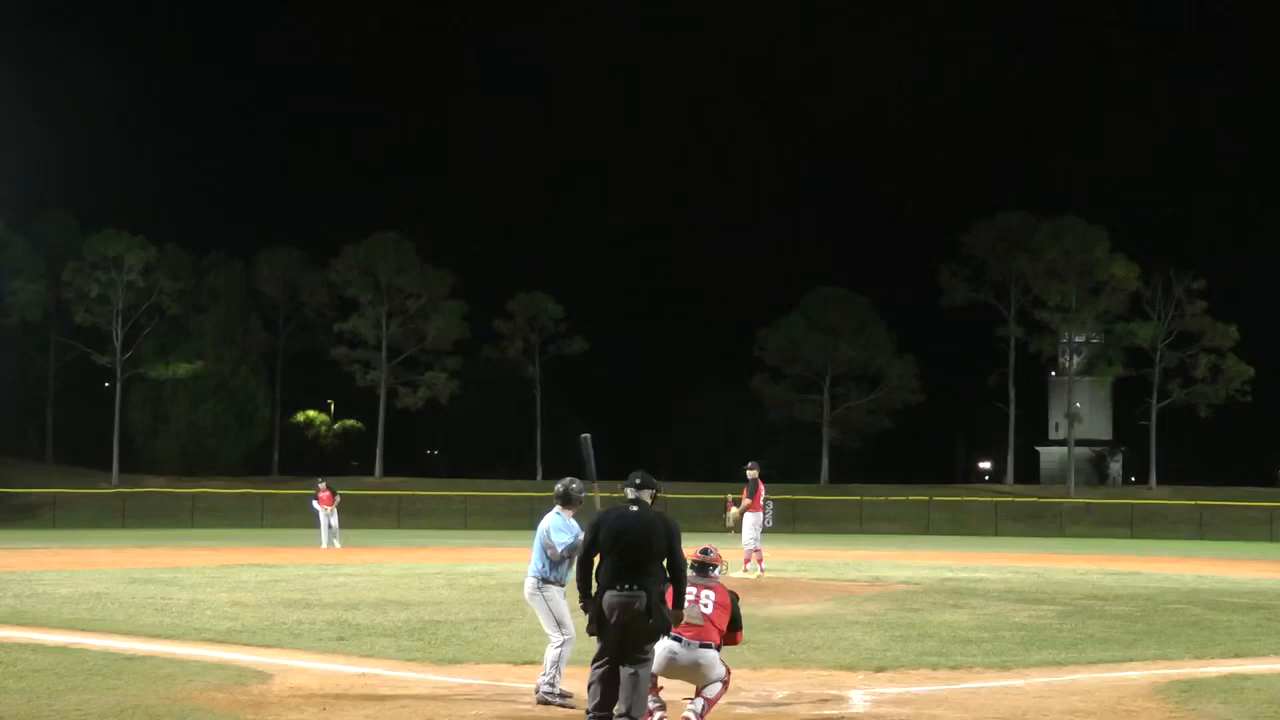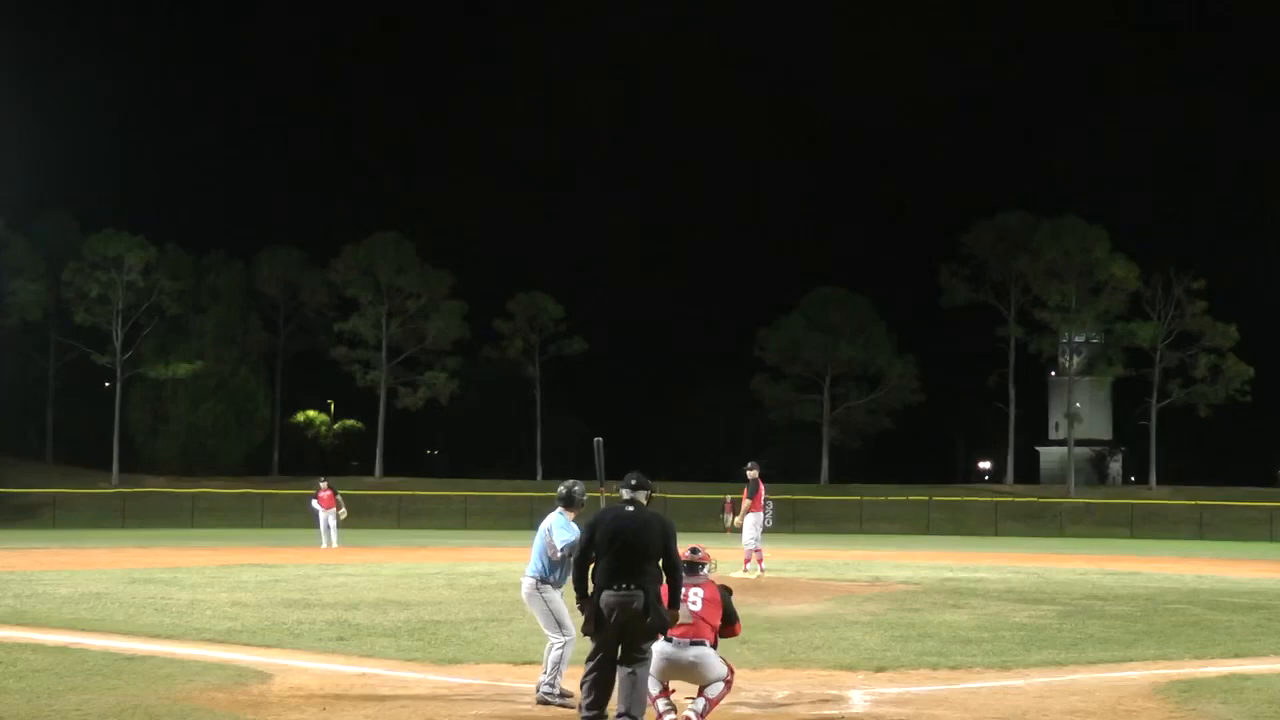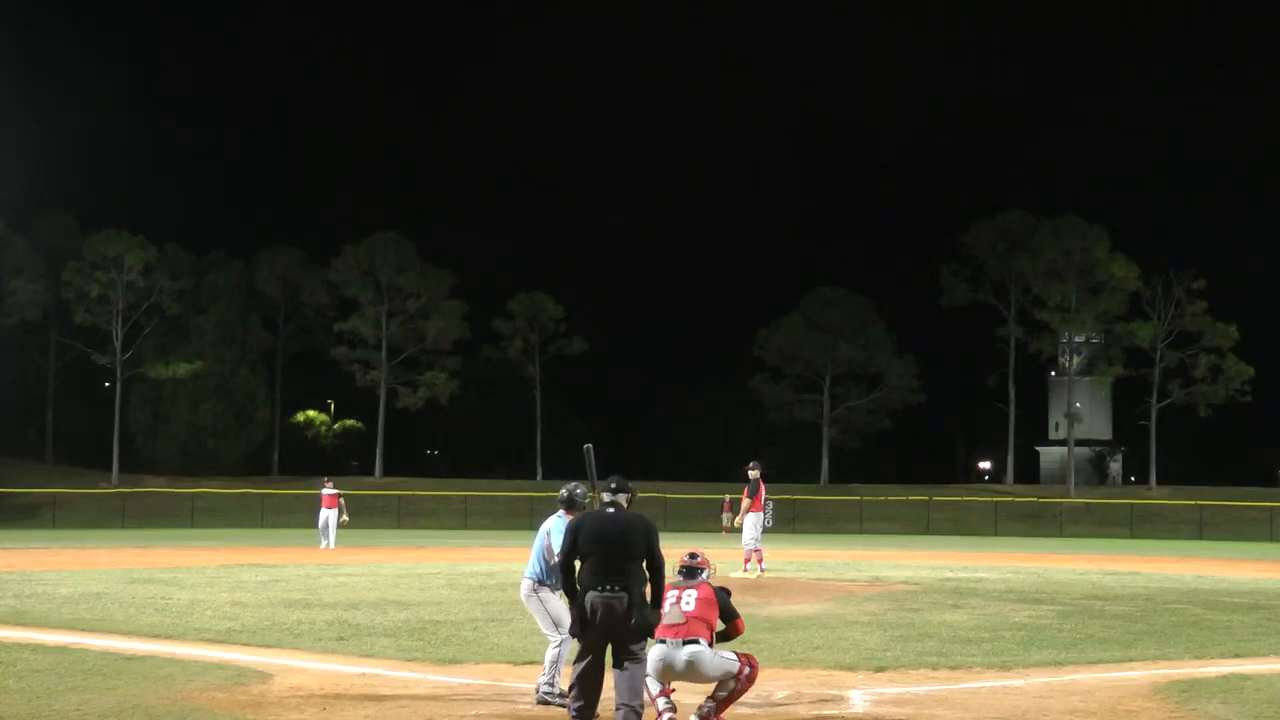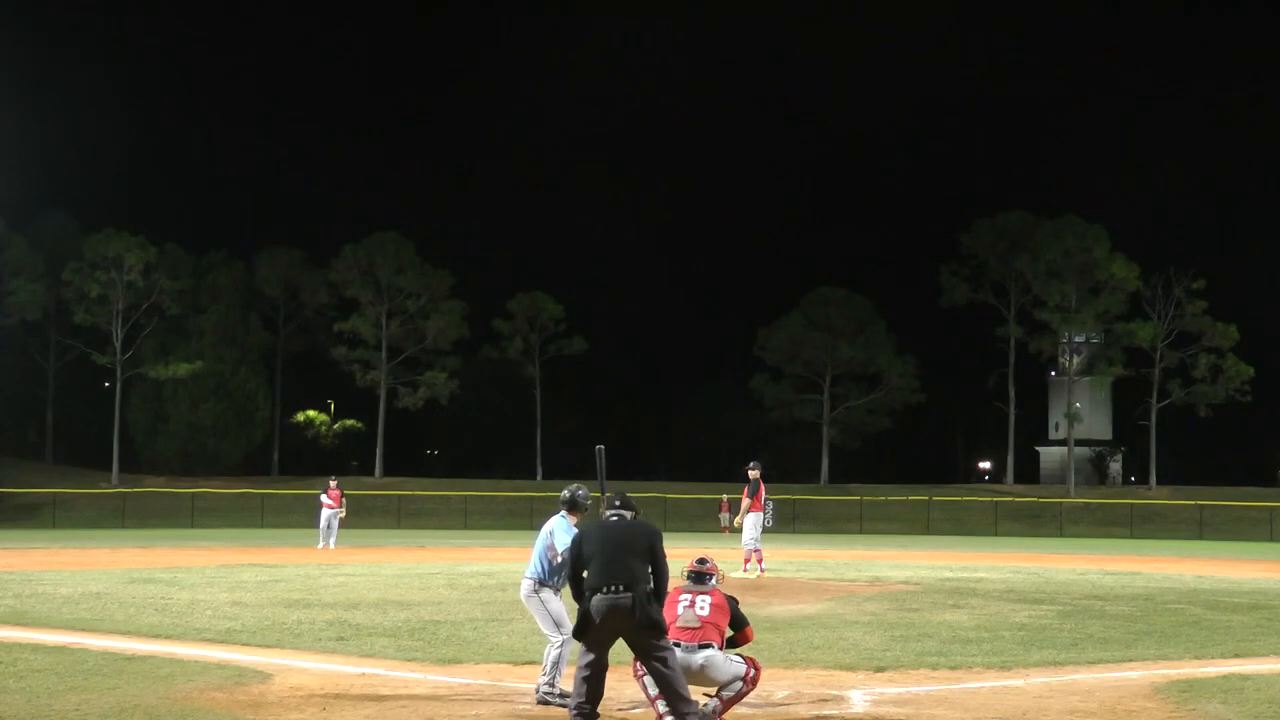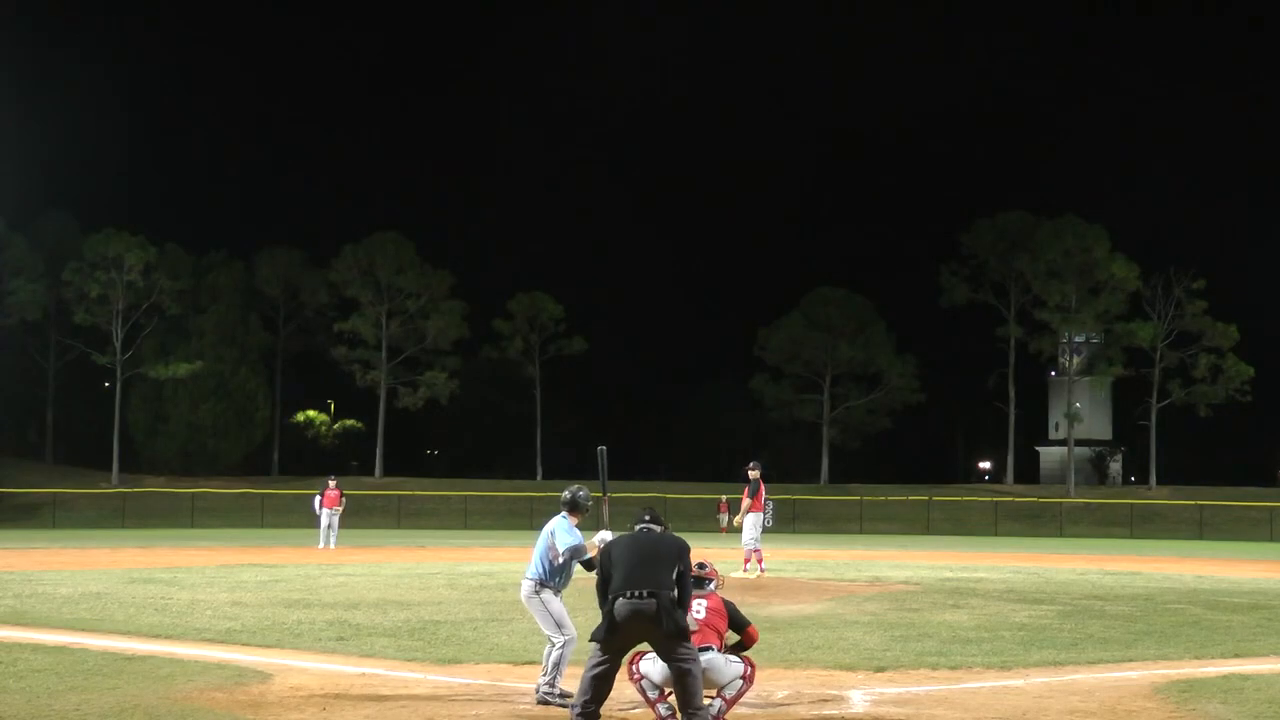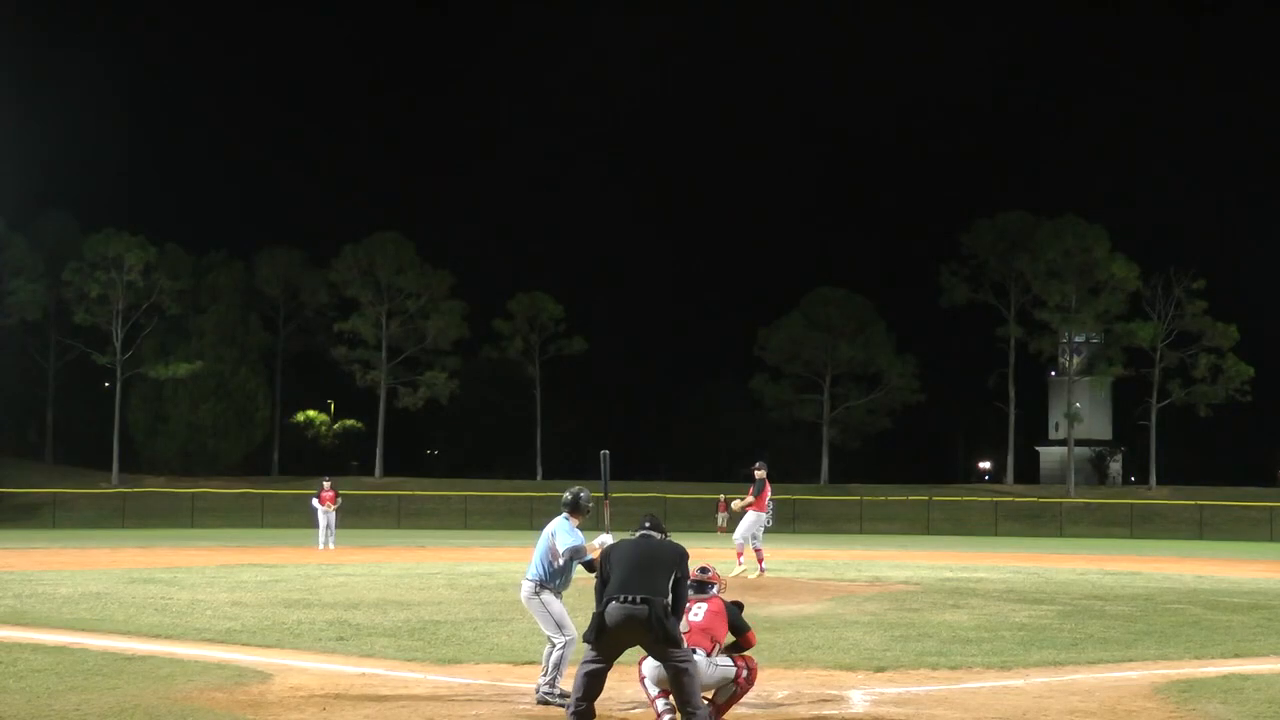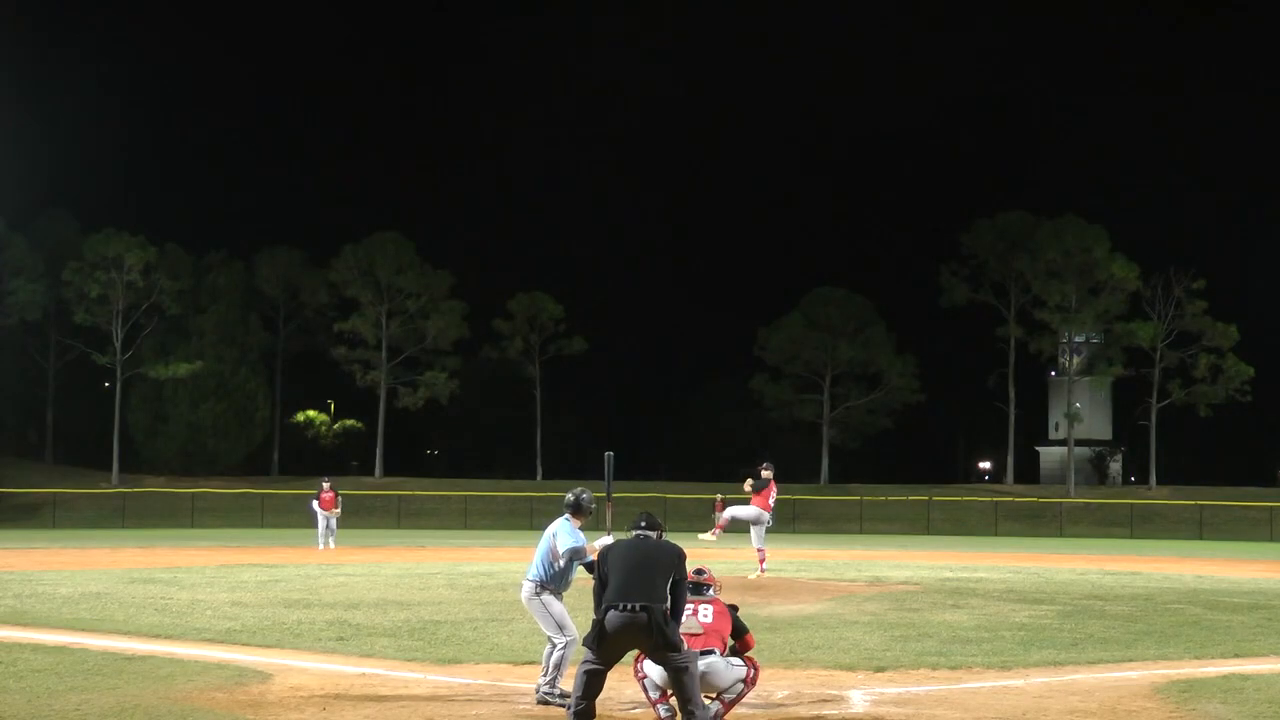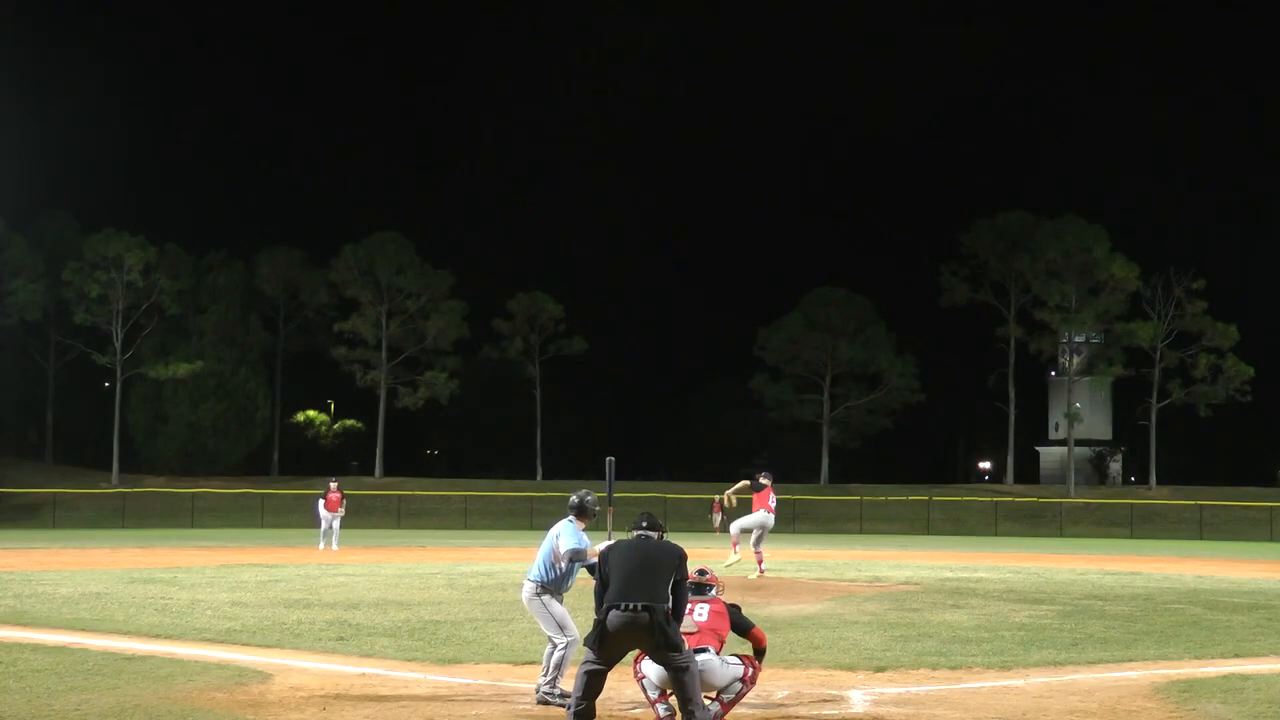
dt=0.4s
person 1, frame 1
left shoulder: (603, 518)
right shoulder: (665, 524)
left elbow: (585, 560)
right elbow: (678, 567)
left wrist: (585, 597)
right wrist: (678, 606)
left hip: (609, 599)
right hip: (646, 601)
left knee: (605, 660)
right knee: (637, 663)
person 1, frame 2
left shoulder: (599, 519)
right shoulder: (661, 524)
left elbow: (581, 561)
right elbow: (673, 568)
left wrist: (582, 597)
right wrist: (673, 606)
left hip: (606, 599)
right hip: (643, 601)
left knee: (599, 661)
right knee: (636, 662)
person 1, frame 3
left shoulder: (579, 523)
right shoulder: (643, 524)
left elbow: (565, 564)
right elbow: (657, 567)
left wrist: (574, 599)
right wrist: (655, 605)
left hip: (592, 600)
right hip: (630, 601)
left knee: (587, 660)
right knee: (631, 661)
person 1, frame 4
left shoulder: (584, 535)
right shoulder: (648, 531)
left elbow: (573, 575)
right elbow: (661, 572)
left wrist: (585, 605)
right wrist: (657, 606)
left hip: (599, 603)
right hip: (637, 603)
left knee: (590, 662)
right knee: (662, 660)
person 1, frame 5
left shoulder: (612, 546)
right shoulder: (677, 544)
left elbow: (602, 587)
right elbow: (685, 587)
left wrist: (610, 616)
right wrist: (679, 619)
left hip: (621, 608)
right hip: (660, 608)
left knee: (600, 663)
right knee: (686, 662)
person 1, frame 6
left shoulder: (612, 550)
right shoulder: (676, 551)
left elbow: (600, 591)
right elbow: (680, 595)
left wrist: (604, 621)
right wrist: (671, 625)
left hip: (614, 612)
right hip: (653, 614)
left knee: (593, 663)
right knee: (682, 664)
person 1, frame 7
left shoulder: (608, 551)
right shoulder: (674, 552)
left elbow: (598, 596)
right elbow: (679, 597)
left wrist: (604, 624)
right wrist: (670, 629)
left hip: (614, 619)
right hip: (653, 620)
left knee: (592, 665)
right knee: (683, 664)
person 1, frame 8
left shoulder: (610, 551)
right shoulder: (675, 552)
left elbow: (599, 596)
right elbow: (680, 598)
left wrist: (605, 624)
right wrist: (672, 629)
left hip: (615, 618)
right hip: (655, 619)
left knee: (593, 665)
right knee: (683, 664)
person 2, frame 1
left shoulder: (570, 522)
right shoulder: (554, 521)
left elbow: (584, 549)
right elbow: (570, 550)
left hip: (554, 586)
right hip: (543, 586)
left knee: (560, 635)
right knee: (565, 636)
left ankle: (546, 684)
right ankle: (547, 691)
person 2, frame 2
left shoulder: (569, 524)
right shoulder: (557, 520)
right elbow: (569, 549)
left hip: (547, 586)
right hip: (540, 586)
left knee: (558, 635)
right knee: (566, 636)
left ankle: (547, 683)
right ankle: (548, 692)
person 2, frame 3
left shoulder: (570, 526)
right shoulder: (557, 523)
left hip: (548, 588)
right hip: (537, 588)
left knee: (561, 634)
right knee: (562, 635)
left ankle: (547, 684)
right ankle: (547, 691)
person 2, frame 4
left shoulder: (569, 528)
right shoulder: (560, 524)
right elbow: (569, 553)
left hip: (546, 588)
right hip: (537, 588)
left knee: (558, 636)
right knee: (563, 636)
left ankle: (546, 684)
right ankle: (547, 691)
person 2, frame 5
left shoulder: (572, 530)
right shoulder: (560, 524)
left elbow: (589, 565)
right elbow: (572, 552)
left wrist: (603, 548)
right wrist: (596, 540)
left hip: (547, 589)
right hip: (538, 589)
left knee: (558, 637)
right knee: (566, 636)
left ankle: (546, 685)
right ankle: (547, 691)
person 2, frame 6
left shoulder: (574, 532)
right shoulder: (561, 525)
left elbow: (591, 566)
right elbow: (572, 553)
left wrist: (605, 551)
right wrist: (597, 543)
left hip: (547, 591)
right hip: (538, 590)
left knee: (558, 637)
right knee: (567, 637)
left ankle: (546, 685)
right ankle: (547, 692)
person 2, frame 7
left shoulder: (576, 533)
right shoulder: (563, 526)
left elbow: (591, 567)
right elbow: (571, 554)
right wrist: (598, 544)
left hip: (547, 591)
right hip: (539, 591)
left knee: (558, 638)
right knee: (568, 637)
left ankle: (546, 684)
right ankle: (547, 691)
person 2, frame 8
left shoulder: (580, 535)
right shoulder: (568, 528)
right elbow: (571, 555)
right wrist: (599, 549)
left hip: (547, 592)
right hip: (539, 592)
left knee: (559, 638)
right knee: (569, 638)
left ankle: (545, 684)
right ankle: (547, 692)
